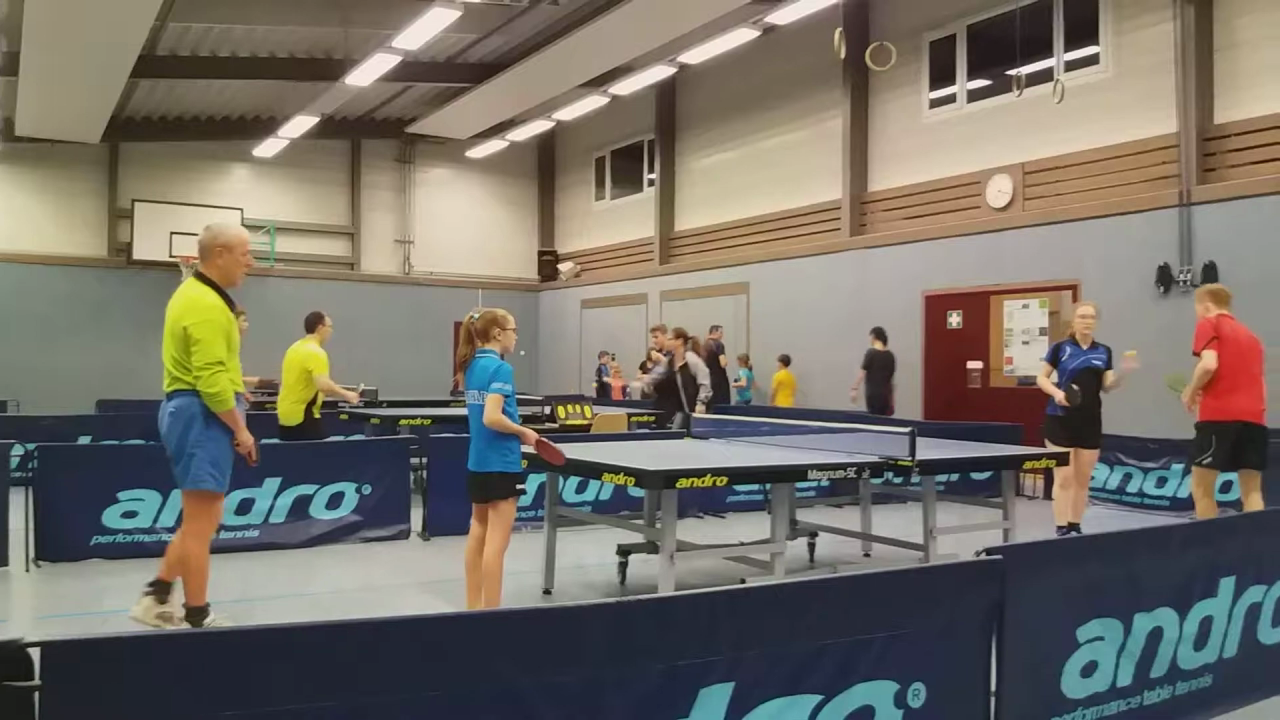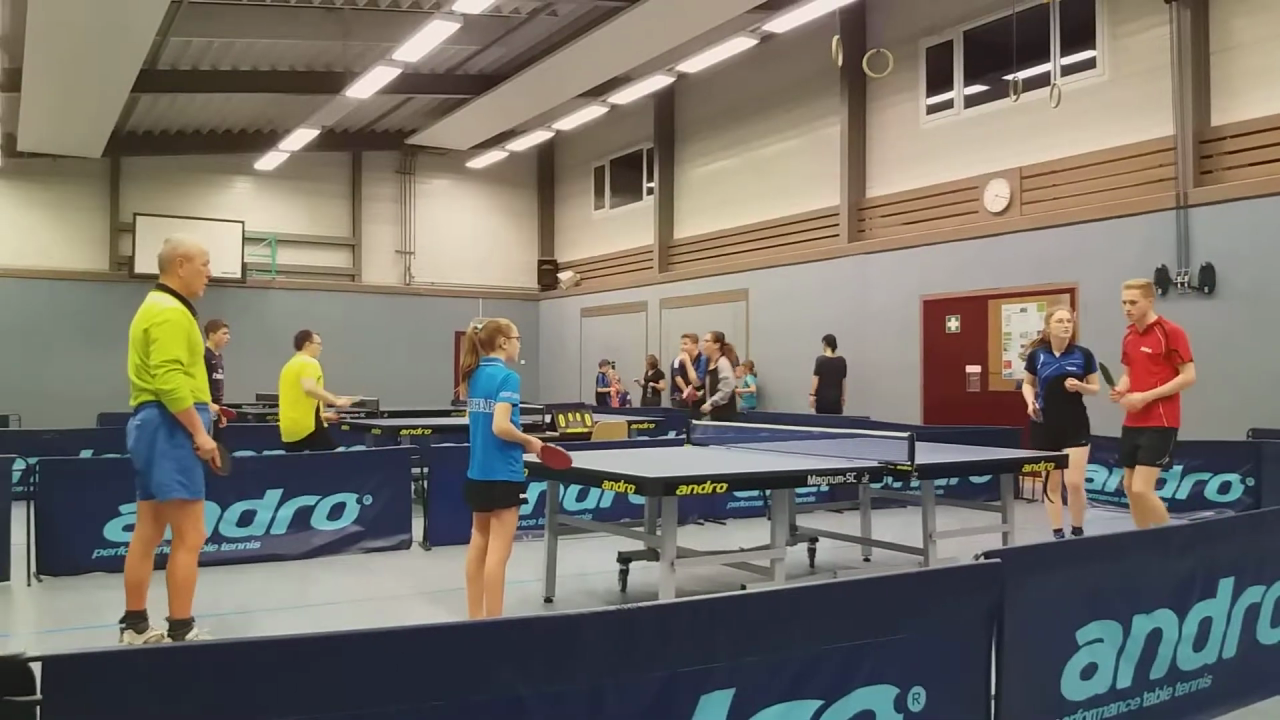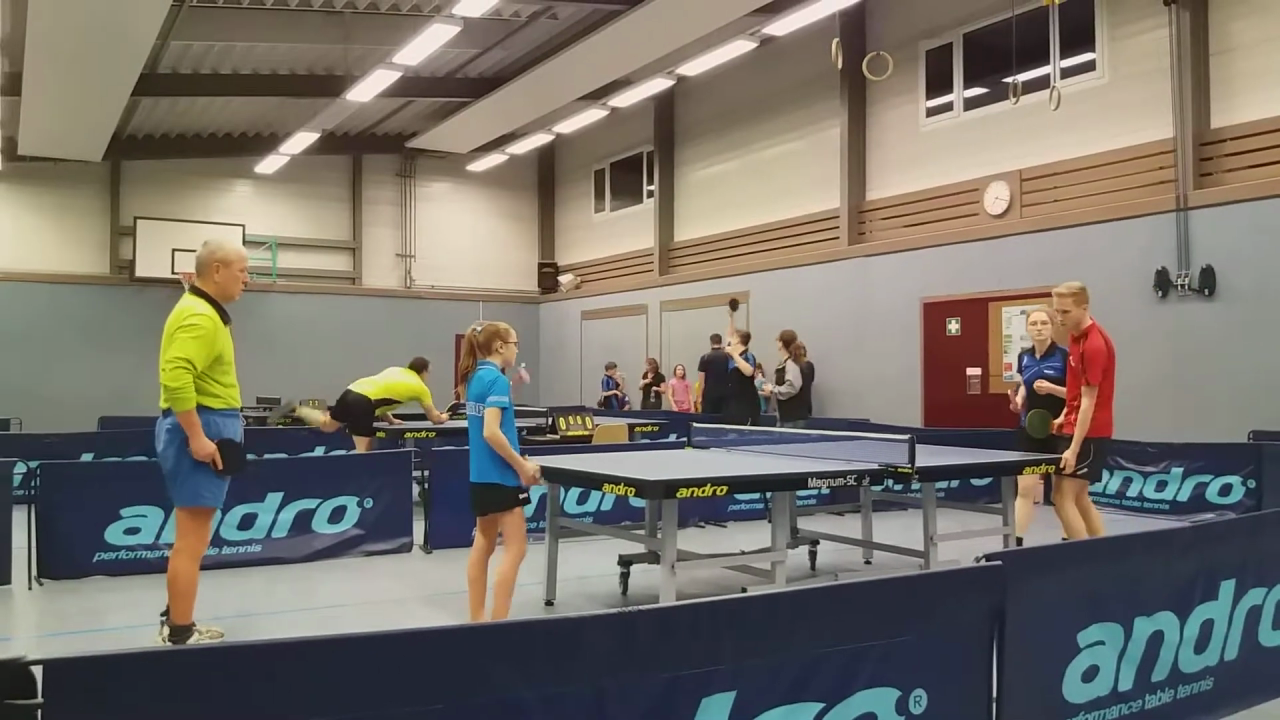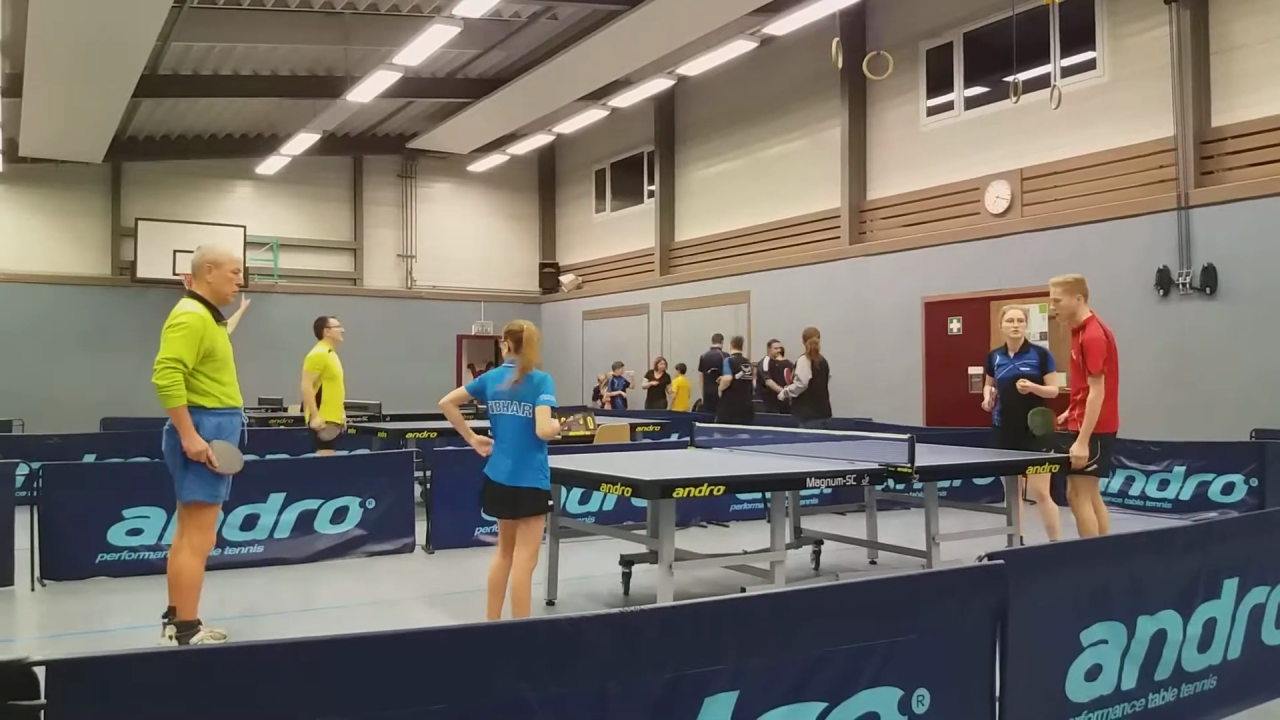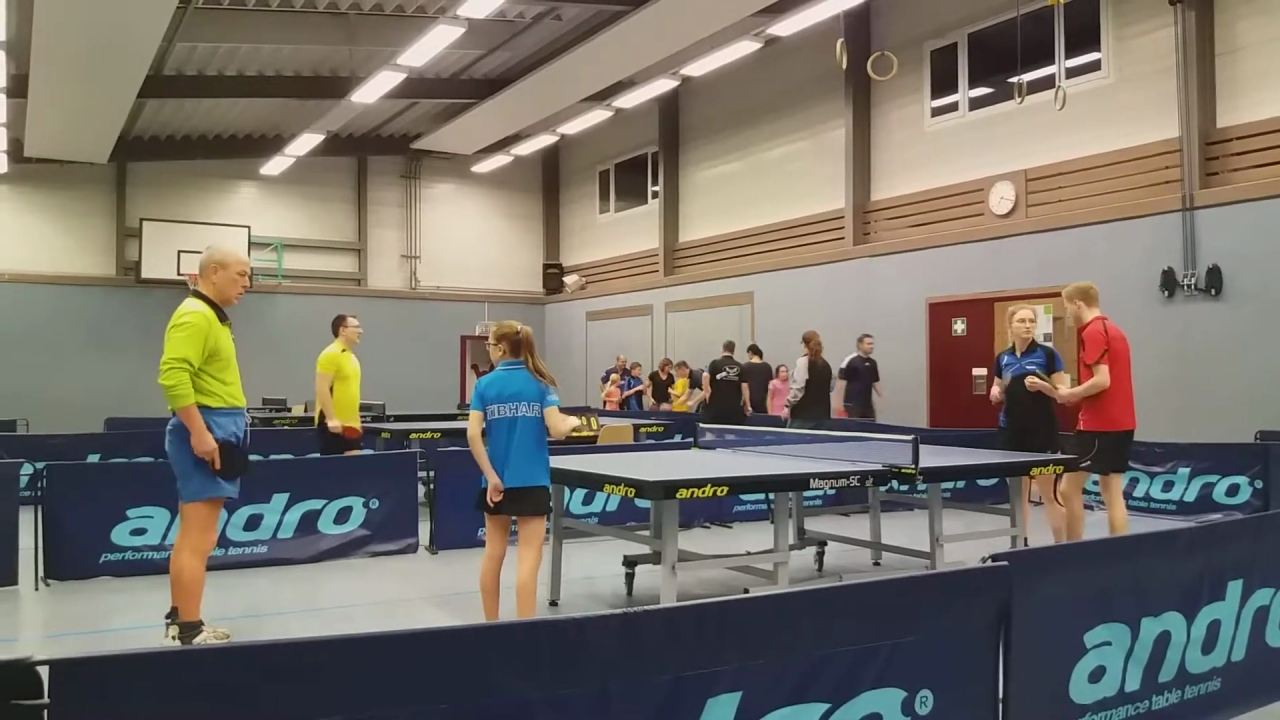
dt=1s
person 1, frame 1
left shoulder: (192, 292)
right shoulder: (207, 307)
right elbow: (211, 381)
right wrist: (240, 429)
left hip: (188, 411)
right hip: (203, 416)
left knee: (203, 517)
right knee: (201, 522)
left ankle: (157, 596)
right ankle: (197, 618)
person 1, frame 2
left shoulder: (157, 307)
right shoulder: (170, 312)
right elbow: (169, 381)
left wrist: (195, 425)
right wrist: (199, 432)
left hip: (157, 427)
right hip: (171, 429)
left knee: (147, 534)
right knee: (190, 537)
left ankle: (135, 626)
right ankle: (180, 631)
person 1, frame 3
left shoulder: (203, 311)
right shoulder: (199, 317)
right elbow: (175, 378)
right wrist: (197, 437)
left hip: (204, 429)
right hip: (200, 430)
left knee: (190, 539)
right knee: (192, 542)
left ankle: (174, 622)
right ankle: (180, 637)
person 1, frame 4
left shoulder: (206, 316)
right shoulder: (191, 316)
right elbow: (166, 376)
right wrist: (189, 436)
left hip: (212, 429)
right hip: (202, 431)
left knee: (187, 535)
right knee: (199, 539)
left ankle: (175, 620)
right ankle: (186, 632)
person 1, frame 5
left shoulder: (211, 316)
right shoulder: (195, 316)
right elbow: (173, 376)
right wrist: (199, 433)
left hip: (217, 431)
right hip: (205, 432)
left knee: (191, 537)
right knee: (200, 540)
left ankle: (178, 623)
right ankle: (189, 634)
person 2, frame 1
left shoulder: (472, 367)
right shoulder: (500, 368)
right elbow: (492, 418)
left wrist: (515, 429)
right wrist: (524, 432)
left hip: (478, 463)
right hip: (501, 464)
left knee: (478, 534)
right knee: (496, 542)
left ankle: (474, 606)
right ankle: (490, 611)
person 2, frame 2
left shoulder: (474, 376)
right shoulder: (507, 377)
right elbow: (501, 427)
right wrist: (529, 441)
left hip: (477, 472)
right hip: (503, 474)
left knee: (478, 544)
right knee: (498, 551)
left ankle: (475, 616)
right ankle: (493, 621)
person 2, frame 3
left shoulder: (475, 377)
right shoulder: (496, 379)
right elbow: (491, 432)
left wrist: (514, 382)
right wrist: (522, 465)
left hip: (480, 475)
right hip: (501, 476)
left knee: (483, 546)
right knee: (515, 551)
left ankle: (477, 619)
right ankle: (498, 623)
person 2, frame 4
left shoulder: (491, 379)
right shoulder: (541, 381)
left elbow: (446, 403)
right elbow: (543, 430)
left wrist: (472, 438)
right wrist: (556, 427)
left hip: (498, 477)
right hip: (530, 480)
left knee: (504, 554)
right knee: (524, 560)
left ankle: (491, 622)
person 2, frame 5
left shoulder: (484, 385)
right shoulder: (540, 383)
left elbow: (473, 434)
right elbow: (557, 430)
left wrist: (490, 476)
right wrist: (572, 421)
left hip: (497, 481)
right hip: (532, 482)
left knee: (493, 554)
right knee: (528, 559)
left ankle: (491, 624)
person 3, frame 1
left shoulder: (1208, 324)
right shoulder: (1250, 335)
left elbow: (1208, 365)
left wrist: (1190, 393)
left hip: (1218, 416)
right hip: (1254, 417)
left knee: (1202, 488)
right knee: (1251, 491)
person 3, frame 2
left shoulder: (1171, 332)
right shoulder: (1129, 336)
left elbow: (1188, 376)
left wrist: (1147, 396)
right wrist: (1121, 389)
left hip: (1160, 424)
right hip: (1133, 423)
left knee: (1142, 489)
right knee: (1130, 487)
person 3, frame 3
left shoulder: (1094, 345)
right shoulder: (1077, 335)
left elbow: (1088, 402)
left wrist: (1074, 449)
right wrist: (1064, 416)
left hip: (1088, 433)
right hip: (1076, 427)
left knee: (1063, 498)
right knee: (1079, 498)
person 3, frame 4
left shoulder: (1092, 336)
right shoulder: (1080, 330)
left elbow: (1097, 393)
left wrist: (1082, 441)
right wrist: (1071, 412)
left hip: (1093, 429)
right hip: (1085, 424)
left knee: (1078, 496)
right knee: (1091, 495)
person 3, frame 5
left shoulder: (1092, 332)
right shoulder: (1114, 331)
left elbow: (1102, 380)
left wrist: (1069, 394)
right wrist: (1074, 393)
left hip: (1098, 425)
right hip: (1122, 423)
left knee: (1069, 490)
right knee: (1113, 494)
person 4, frame 1
left shoulder: (1104, 352)
right shoulder: (1060, 348)
left elbow: (1106, 386)
right elbow: (1042, 378)
left wrist: (1122, 372)
right wrist: (1057, 393)
left hip: (1090, 421)
right hip: (1061, 419)
left knee: (1083, 480)
right knee: (1064, 478)
left ankle: (1075, 526)
right ankle: (1061, 529)
person 4, frame 2
left shoulder: (1083, 355)
right shoulder: (1036, 355)
left elbow: (1095, 388)
right elbow: (1027, 383)
left wrist: (1079, 386)
right wrist: (1031, 402)
left hip: (1075, 425)
right hip: (1045, 425)
left knee: (1074, 483)
right knee: (1052, 483)
left ankle: (1078, 531)
right ankle: (1058, 533)
person 4, frame 3
left shoulder: (1065, 356)
right shoulder: (1024, 357)
left wrist: (1051, 389)
right wrist: (1018, 400)
right hip: (1030, 429)
right knee: (1025, 489)
right ankle: (1017, 542)
person 4, frame 4
left shoulder: (1040, 354)
right shoulder: (994, 357)
left elbow: (1054, 390)
left wrist: (1032, 387)
right wrist: (988, 399)
right hip: (1005, 430)
left knee: (1041, 490)
left ankle: (1055, 542)
person 4, frame 5
left shoulder: (1047, 354)
right shoulder: (1002, 358)
right wrist: (995, 394)
left hip: (1042, 431)
right hip: (1011, 431)
left knee: (1049, 493)
right knee: (1018, 492)
left ankle: (1061, 546)
